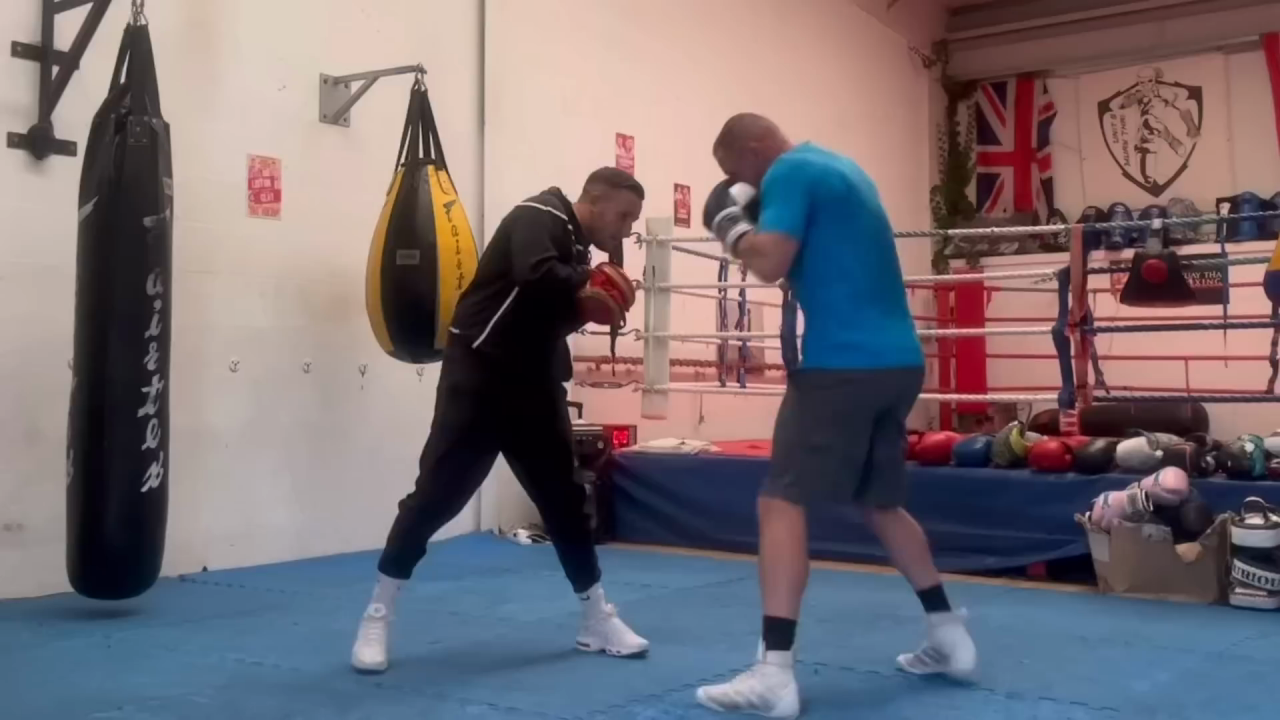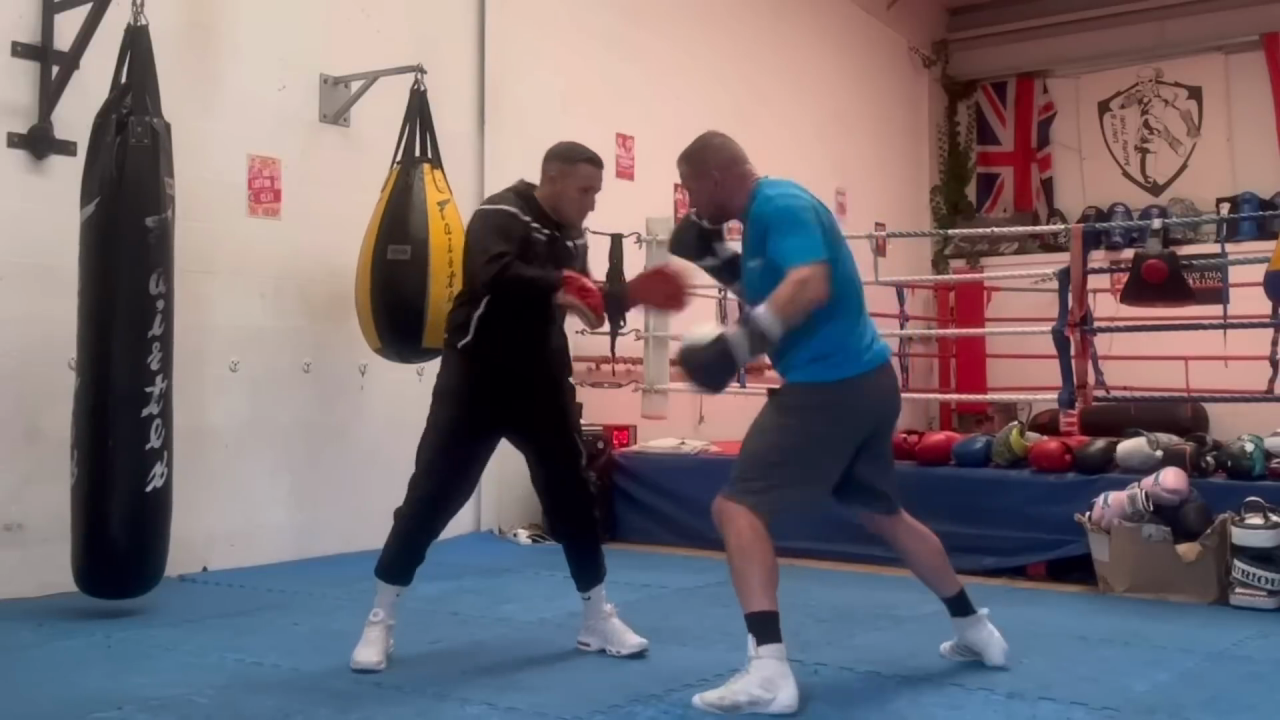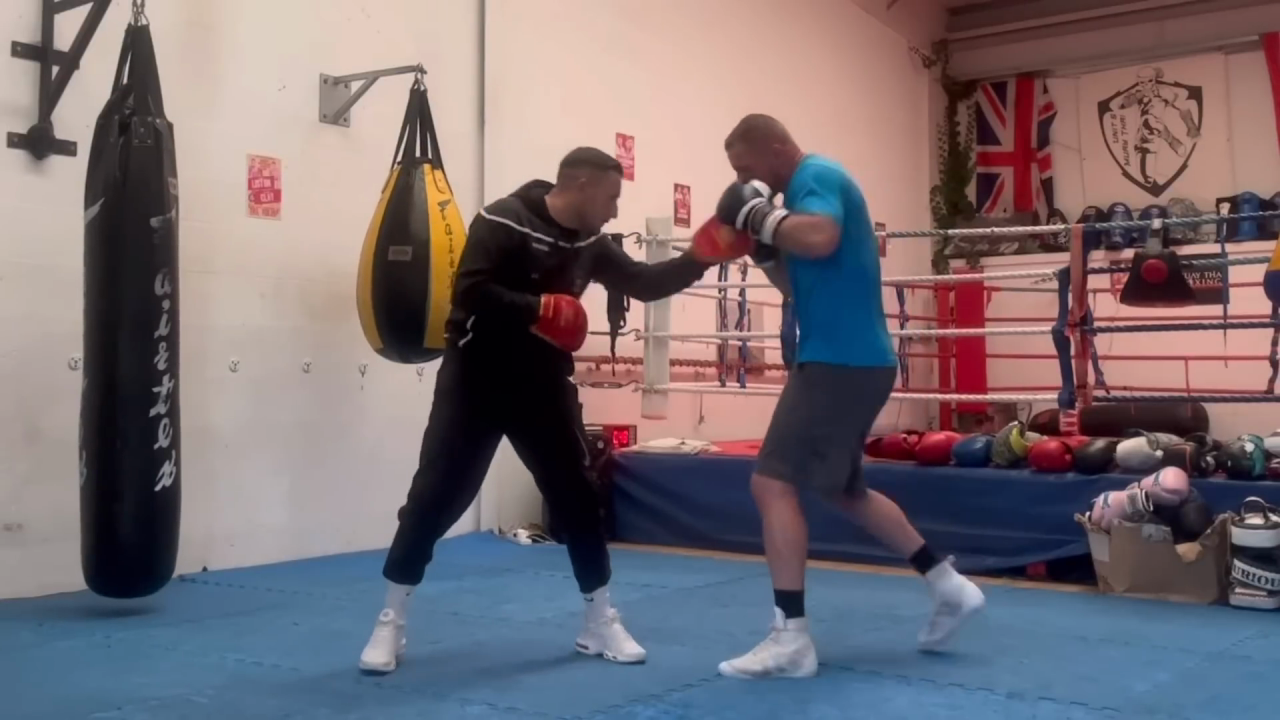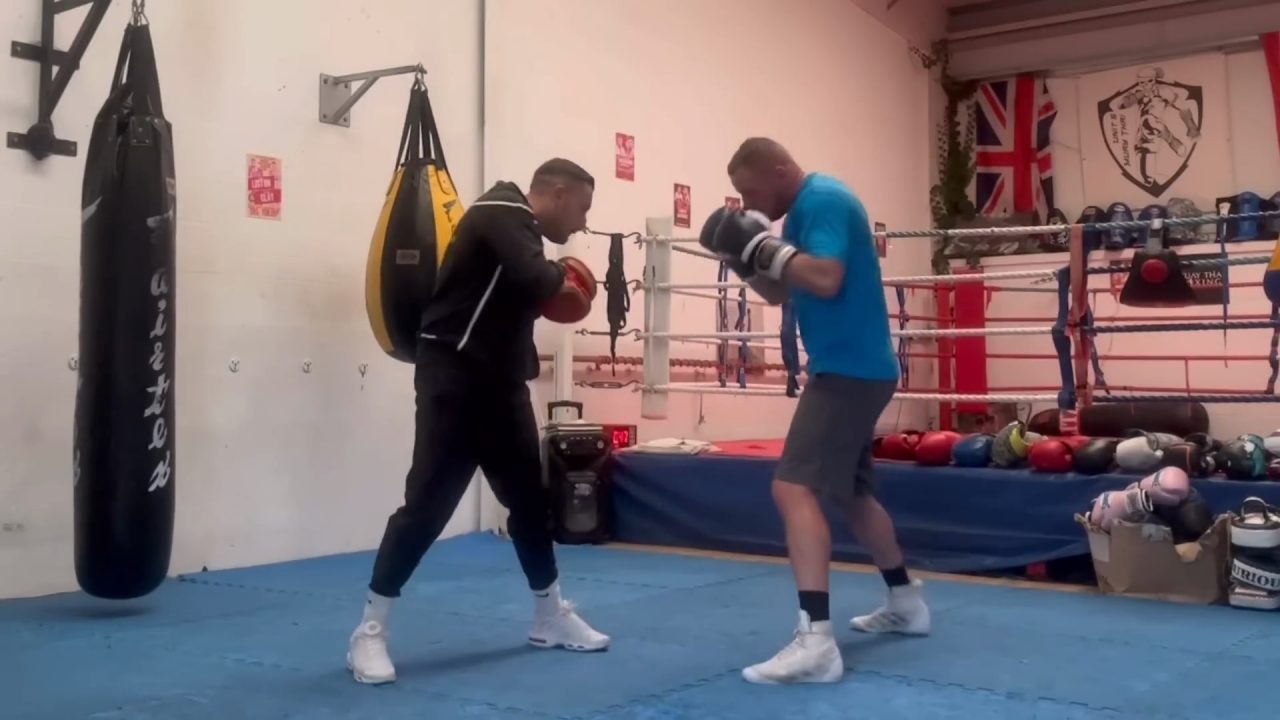
dt=0.7s
person 1, frame 1
left shoulder: (789, 172)
right shoulder: (839, 169)
left elbow: (770, 263)
left wrist: (729, 221)
right wrist: (747, 214)
left hip: (843, 365)
right hip: (901, 360)
left knee: (781, 502)
right knee: (881, 503)
right ankle: (947, 633)
person 1, frame 2
left shoulder: (774, 206)
right shoulder: (779, 204)
left elbow: (809, 286)
left wrist: (737, 339)
right wrist: (714, 257)
left hip: (828, 386)
right hip: (870, 378)
left knee: (736, 509)
right knee: (882, 514)
left ankle: (769, 668)
right ankle: (975, 630)
person 1, frame 3
left shoulder: (815, 178)
right shoulder: (811, 186)
left elbow: (822, 241)
right elbow: (795, 281)
left wrist: (761, 213)
right wrist: (761, 242)
left hip: (838, 361)
right hip: (861, 359)
left knee: (773, 484)
right knee: (845, 490)
left ankle: (792, 637)
right ankle: (945, 582)
person 1, frame 4
left shoulder: (823, 198)
right shoulder: (801, 211)
left elbow: (826, 279)
right elbow: (779, 293)
left wrist: (762, 245)
right wrist: (745, 253)
left hip: (848, 372)
right hip: (859, 370)
left knee: (793, 489)
right knee: (851, 493)
left ankle: (816, 641)
right ankle: (906, 600)
person 2, frame 1
left shoulder: (575, 247)
right shoulder: (539, 218)
right elbow: (537, 279)
left wrist: (588, 303)
right wrist: (587, 284)
left hip: (534, 384)
right hip: (479, 375)
left knee: (565, 499)
right knee: (438, 492)
left ankle: (597, 619)
right ankle: (377, 617)
person 2, frame 2
left shoulder: (568, 238)
right shoulder: (498, 218)
left elbow: (580, 300)
right elbow: (495, 276)
left wrist: (633, 292)
right wrist: (558, 287)
left hip: (541, 384)
right hip: (475, 377)
left knee: (573, 498)
right knee: (430, 497)
left ankle: (598, 620)
right ankle: (380, 622)
person 2, frame 3
left shoulder: (587, 239)
right shoulder: (503, 222)
left elbow: (640, 282)
right elbow: (470, 293)
left wrist: (701, 257)
right wrist: (538, 311)
left hip: (542, 384)
right hip: (476, 377)
left knee: (576, 497)
right knee: (434, 497)
left ankle: (601, 623)
right ankle: (390, 623)
person 2, frame 4
left shoulder: (518, 229)
right shoulder: (500, 215)
right elbow: (530, 277)
left wrist: (552, 287)
right wrist: (560, 279)
left hip: (501, 381)
right hip: (455, 377)
left knee: (530, 497)
right knee: (428, 502)
left ankle: (551, 617)
right ankle: (370, 631)
